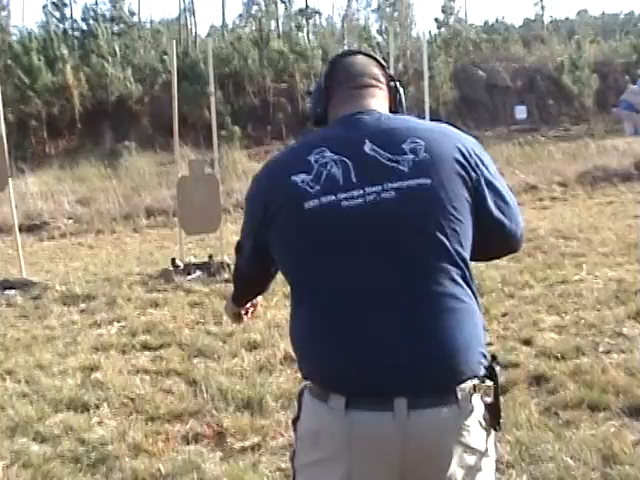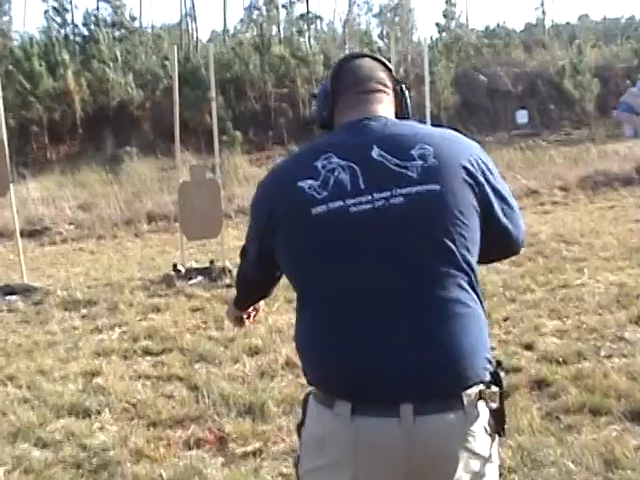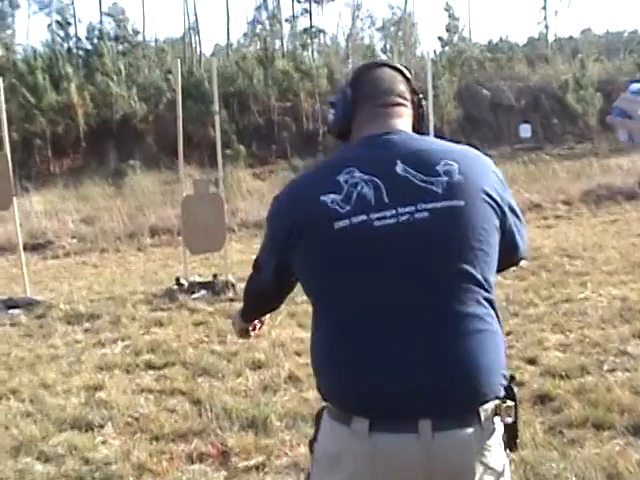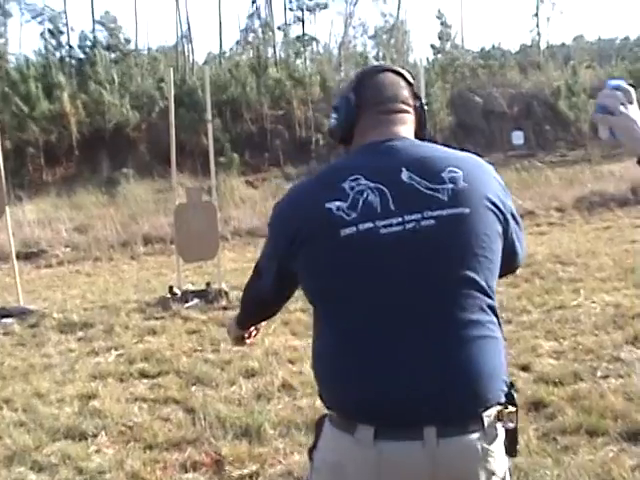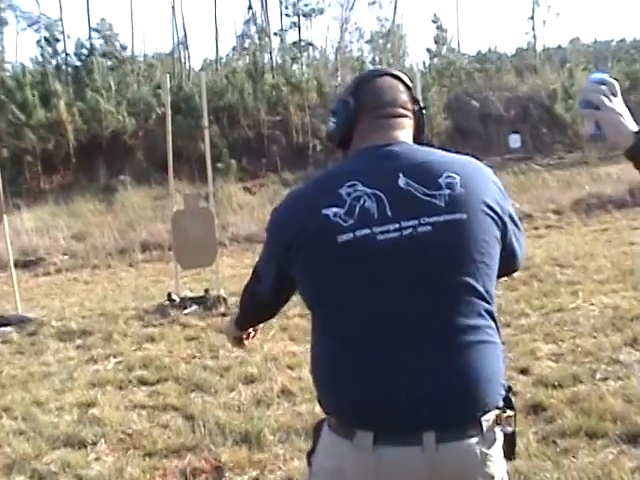
dt=0.1s
person 1, frame 1
left shoulder: (280, 176)
right shoulder: (453, 146)
left elbow: (253, 265)
right elbow: (508, 236)
left wrist: (239, 299)
left hip: (344, 420)
right hip: (450, 411)
person 1, frame 2
left shoulder: (285, 182)
right shoulder: (457, 152)
left elbow: (257, 269)
right elbow: (509, 240)
left wrist: (241, 302)
left hip: (348, 425)
right hip: (455, 416)
person 1, frame 3
left shoulder: (303, 196)
right shoulder: (476, 170)
left elbow: (269, 282)
right elbow: (512, 251)
left wrist: (247, 315)
left hip: (362, 440)
right hip: (469, 431)
person 1, frame 4
left shoulder: (305, 203)
right shoulder: (477, 176)
left elbow: (268, 287)
right elbow: (511, 257)
left wrist: (244, 321)
right hip: (471, 437)
person 1, frame 5
left shoulder: (302, 207)
right shoulder: (476, 180)
left elbow: (266, 291)
right elbow: (509, 259)
left wrist: (242, 322)
right hip: (469, 442)
